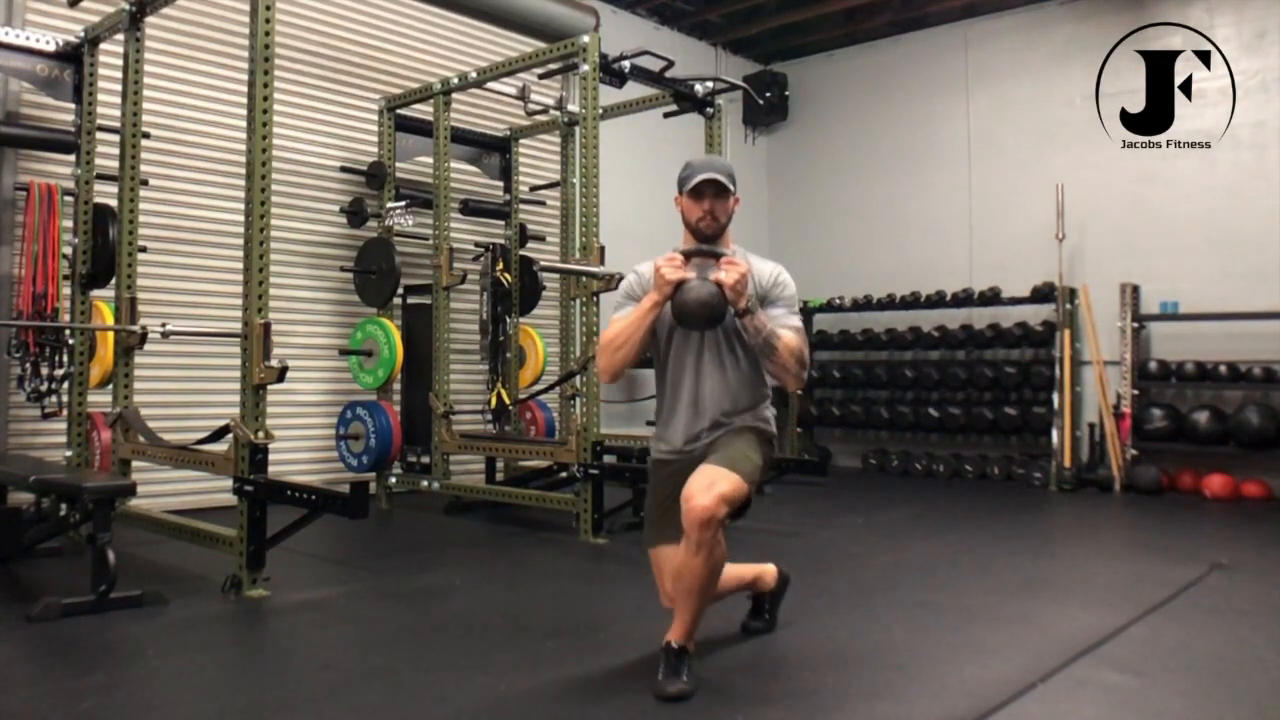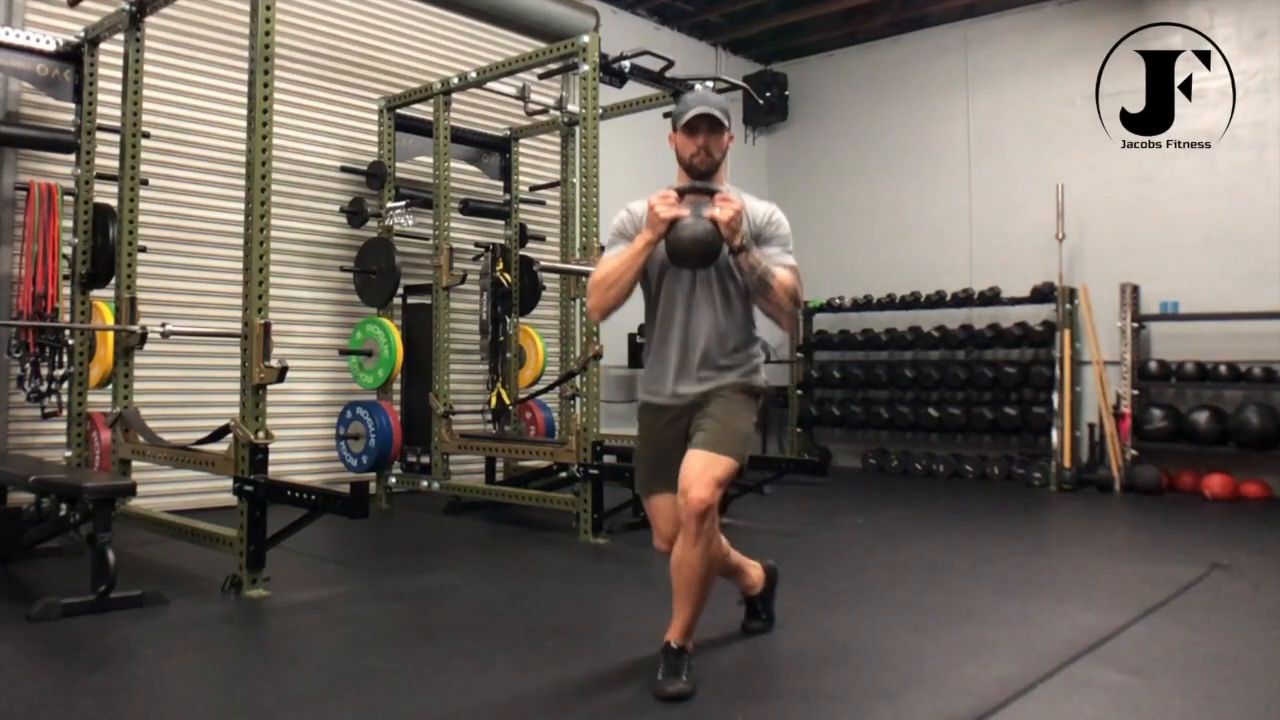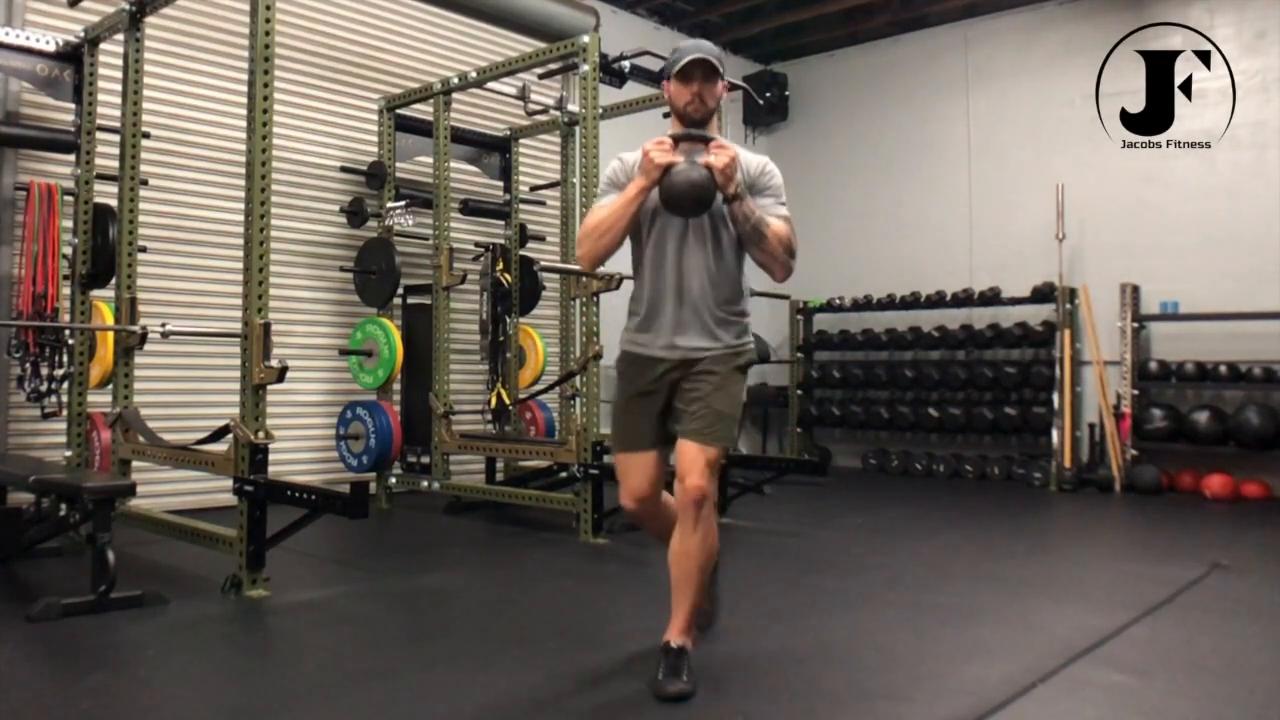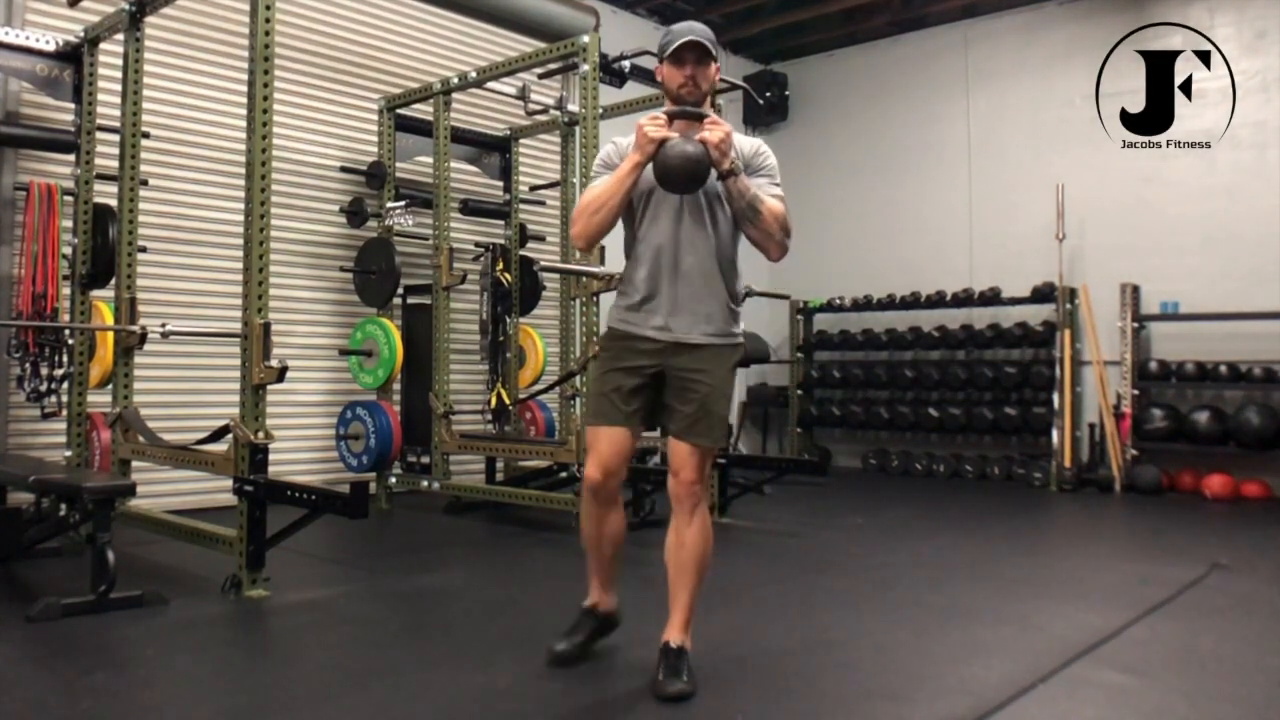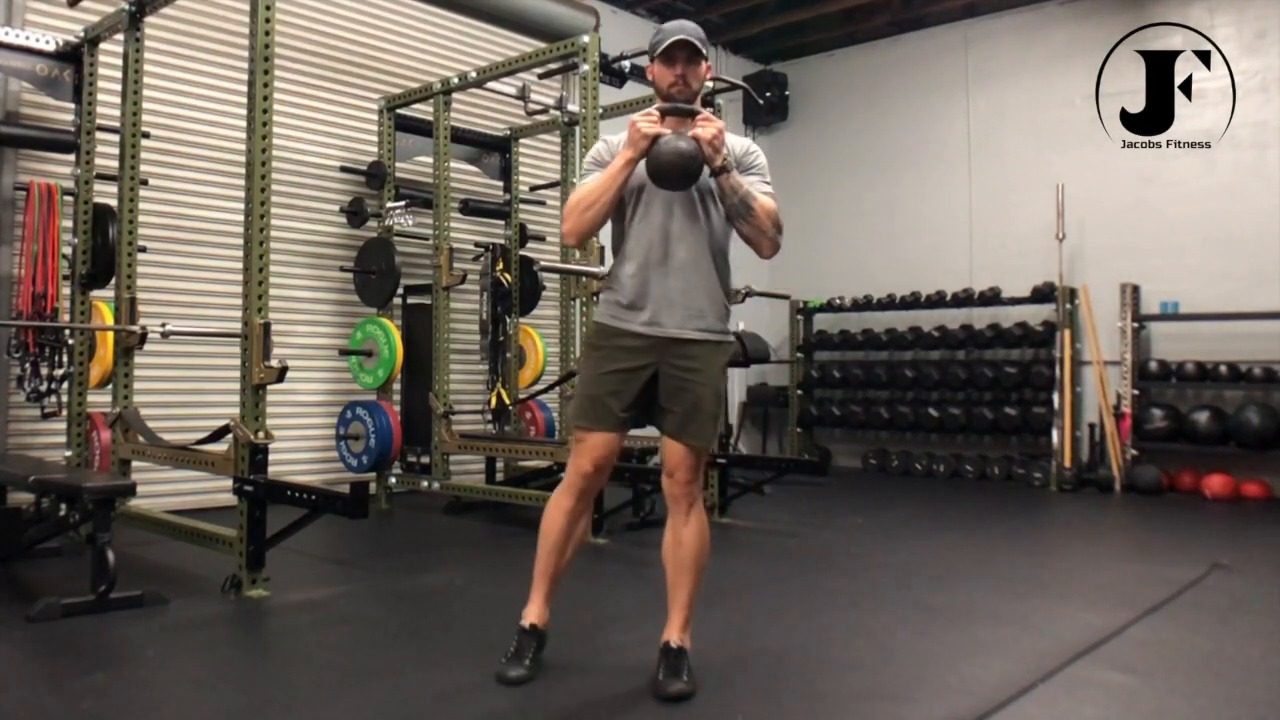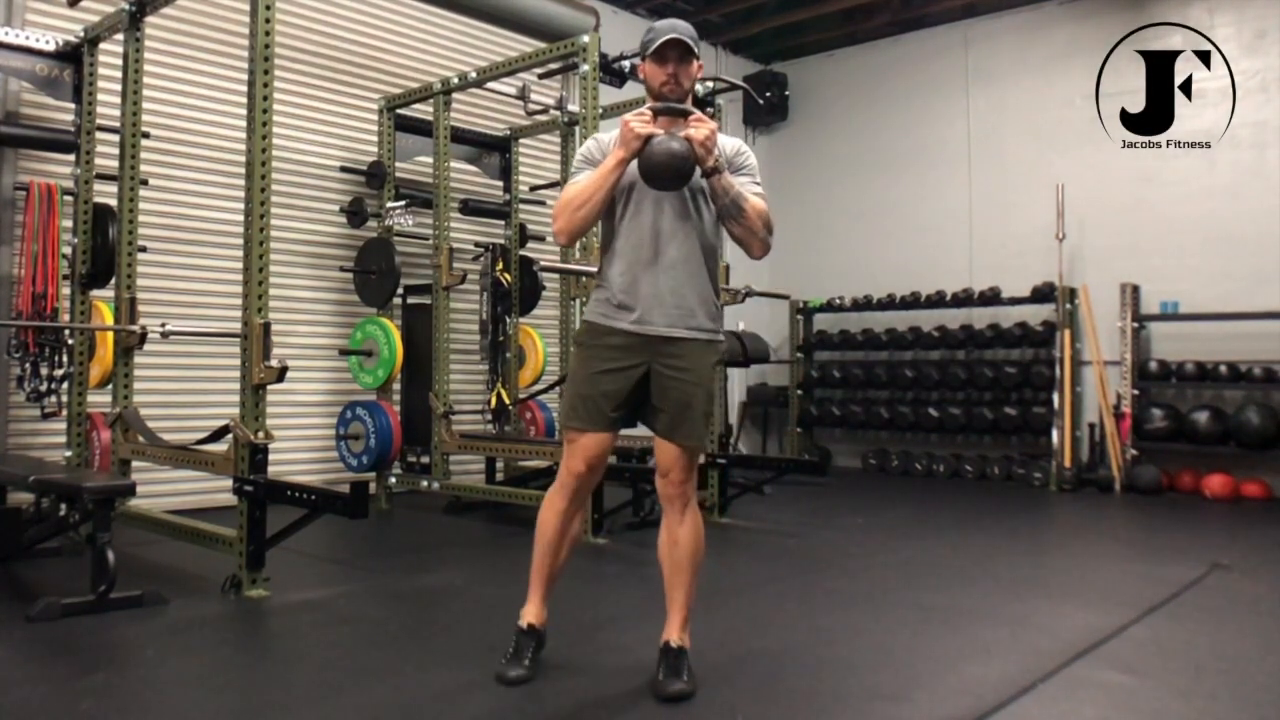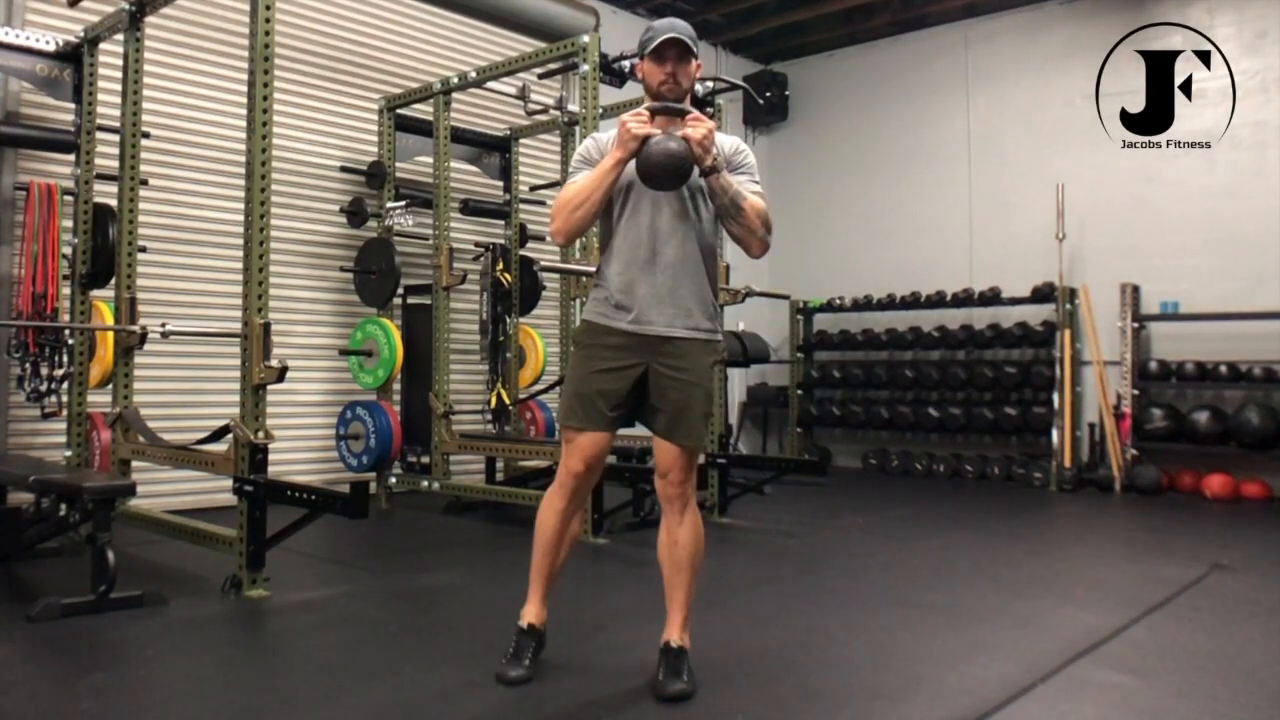
dt=0.2s
person 1, frame 1
left shoulder: (768, 278)
right shoulder: (644, 279)
left elbow: (795, 377)
right elbow: (607, 369)
left wrist: (744, 306)
right wrist: (657, 296)
left hip: (741, 432)
right hip: (673, 445)
left knee: (701, 508)
right knee: (680, 593)
left ankle: (677, 648)
right ankle: (766, 578)
person 1, frame 2
left shoulder: (761, 217)
right shoulder: (638, 216)
left elbow: (789, 317)
right elbow: (597, 306)
left wrist: (739, 244)
right wrist: (650, 236)
left hip: (729, 387)
right hip: (662, 393)
left knee: (697, 499)
right knee: (671, 538)
left ankle: (677, 645)
right ankle: (755, 577)
person 1, frame 3
left shoulder: (754, 169)
right shoulder: (629, 165)
left elbow: (782, 265)
right elbow: (587, 255)
left wrist: (733, 191)
right wrist: (643, 183)
left hip: (716, 354)
right hip: (644, 350)
left knee: (694, 490)
right knee: (637, 497)
left ankle: (677, 642)
right ankle: (700, 570)
person 1, frame 4
left shoulder: (749, 151)
right shoulder: (625, 146)
left elbow: (777, 244)
right elbow: (582, 233)
left wrist: (727, 168)
right wrist: (639, 157)
left hip: (706, 341)
right hip: (631, 333)
left knee: (688, 489)
right knee: (600, 475)
left ankle: (676, 642)
right ankle: (600, 603)
person 1, frame 5
left shoulder: (739, 150)
right shoulder: (616, 145)
left elbow: (768, 242)
right elbow: (574, 230)
left wrist: (719, 165)
right wrist: (631, 154)
left hip: (697, 339)
right hip: (619, 329)
left knee: (683, 488)
right knee: (584, 472)
left ankle: (675, 642)
right ankle: (534, 621)
person 1, frame 6
left shoulder: (730, 150)
right shoulder: (605, 143)
left elbow: (759, 242)
right elbow: (564, 229)
left wrist: (710, 165)
right wrist: (622, 154)
left hip: (689, 338)
right hip: (610, 330)
left knee: (677, 487)
right knee: (577, 472)
left ankle: (676, 641)
right ankle: (532, 621)
person 1, frame 7
left shoulder: (729, 149)
right shoulder: (603, 143)
left elbow: (758, 241)
right elbow: (562, 229)
left wrist: (709, 164)
right wrist: (620, 154)
left hip: (687, 338)
right hip: (608, 330)
left knee: (676, 487)
right knee: (576, 471)
left ankle: (676, 641)
right ankle: (532, 620)
